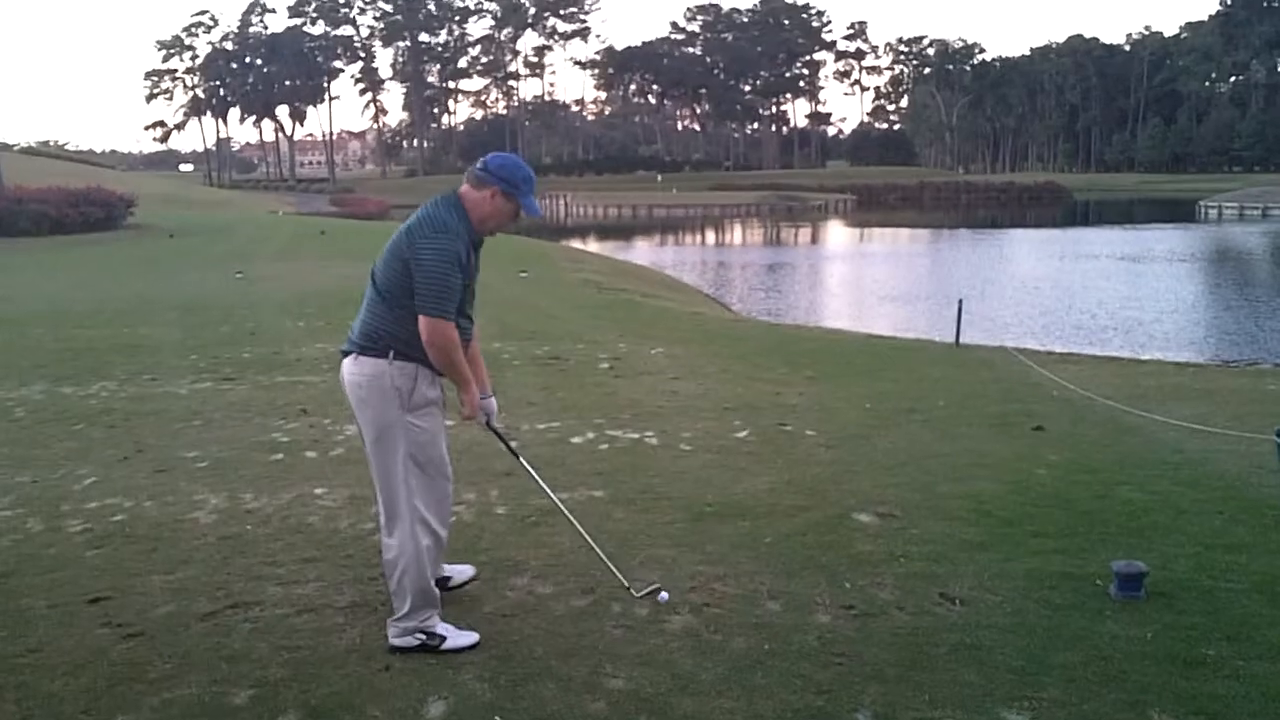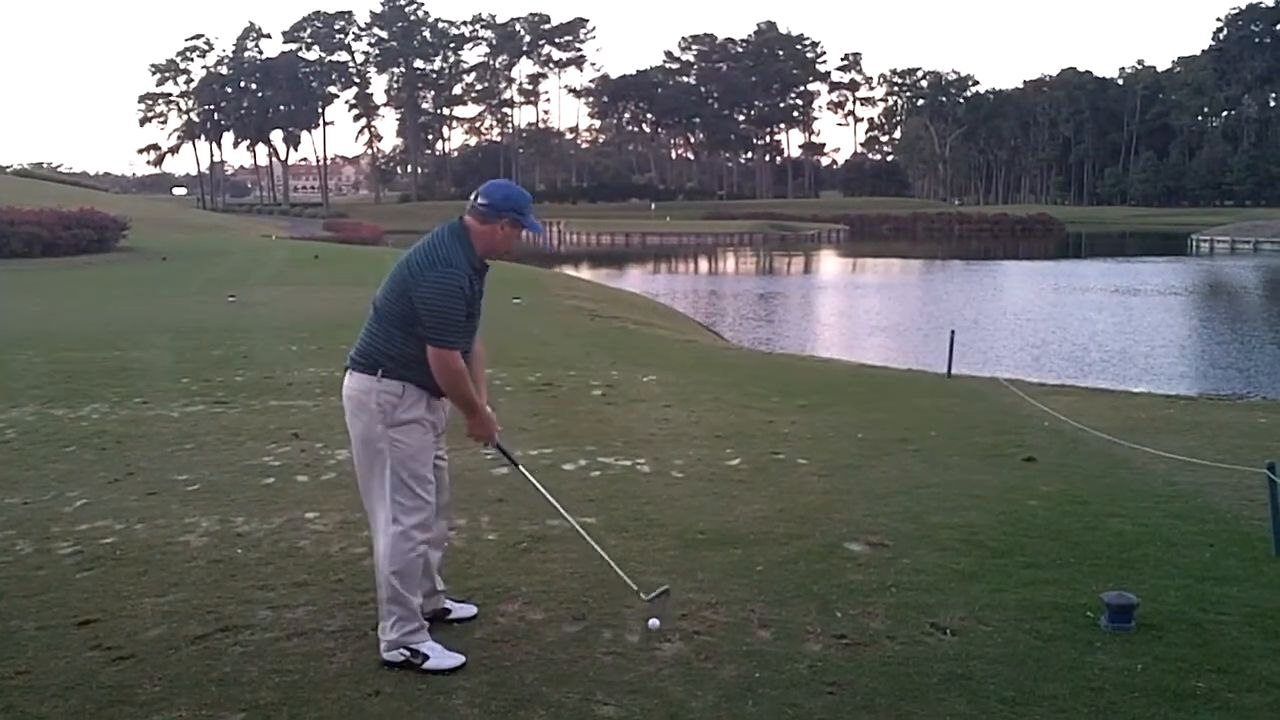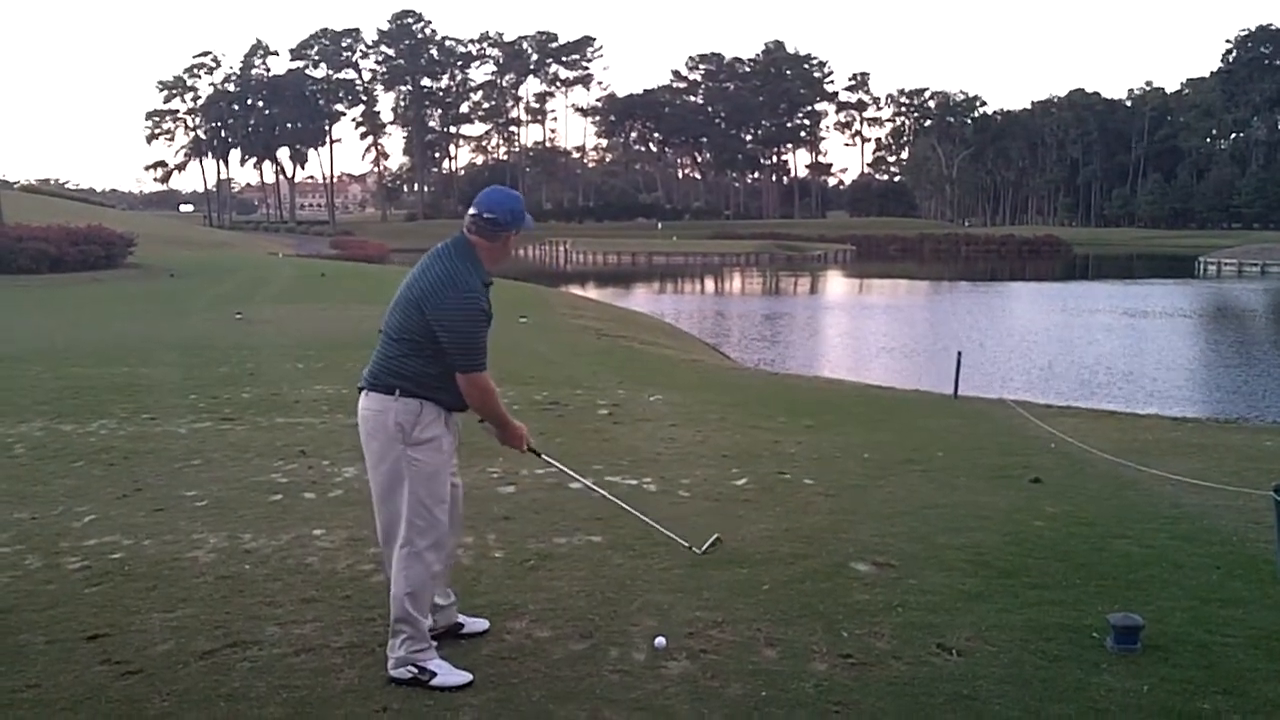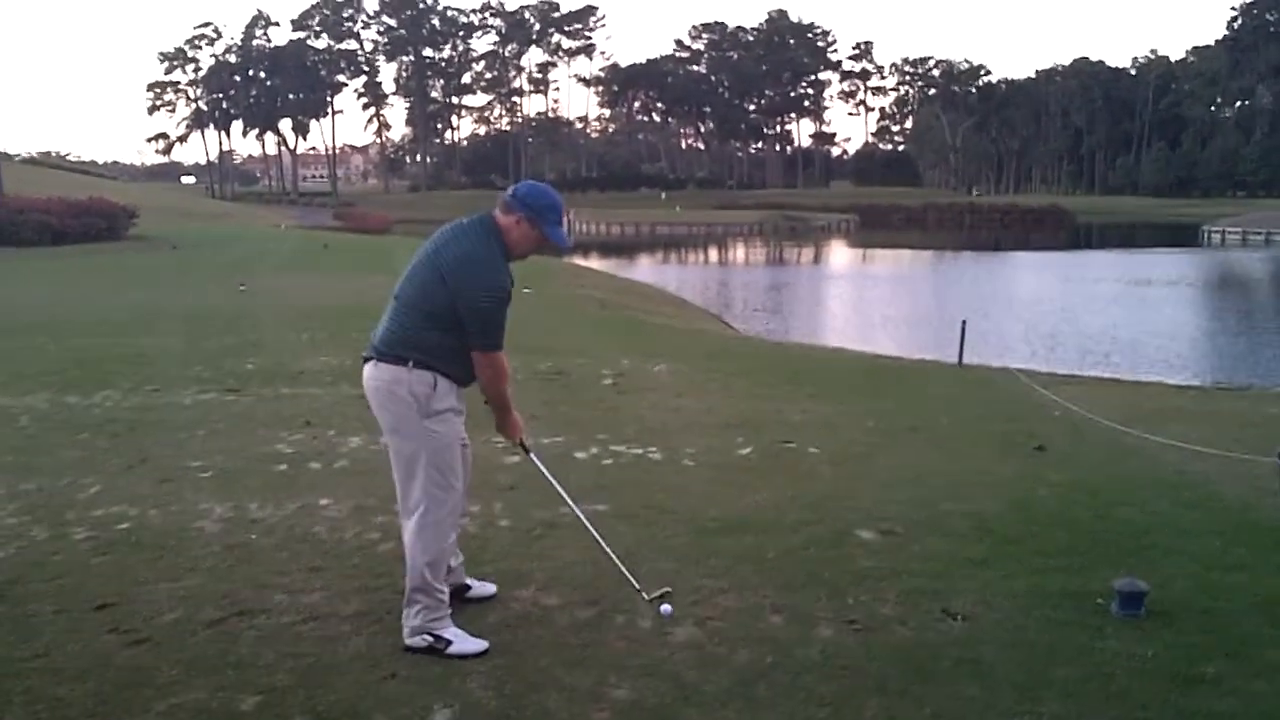
dt=0.7s
person 1, frame 1
left shoulder: (451, 225)
right shoulder: (442, 236)
left elbow: (459, 321)
right elbow: (436, 331)
left wrist: (484, 387)
right wrist: (466, 388)
left hip: (387, 367)
right hip: (392, 373)
left knee: (416, 485)
right knee: (418, 495)
left ankle: (424, 572)
right ankle: (413, 625)
person 1, frame 2
left shoulder: (464, 259)
right shoulder: (445, 267)
left elbow: (468, 342)
right elbow: (445, 358)
left wrist: (481, 406)
right wrist: (476, 414)
left hip: (410, 392)
right hip: (387, 394)
left knee: (432, 503)
right knee: (407, 513)
left ankle: (427, 599)
right ankle: (402, 639)
person 1, frame 3
left shoulder: (451, 260)
right shoulder: (461, 289)
left elbow: (463, 367)
right elbow: (472, 381)
left wrist: (496, 416)
right wrist: (507, 427)
left hip: (416, 407)
right hip: (405, 413)
left knee: (441, 518)
right knee: (419, 533)
left ankle: (438, 615)
right ankle: (410, 657)
person 1, frame 4
left shoulder: (468, 233)
right shoulder: (484, 269)
right elbow: (488, 361)
right wrist: (505, 415)
left hip: (405, 371)
right hip: (413, 381)
left knee: (448, 480)
right knee: (435, 498)
left ankle: (447, 577)
right ankle: (425, 625)
